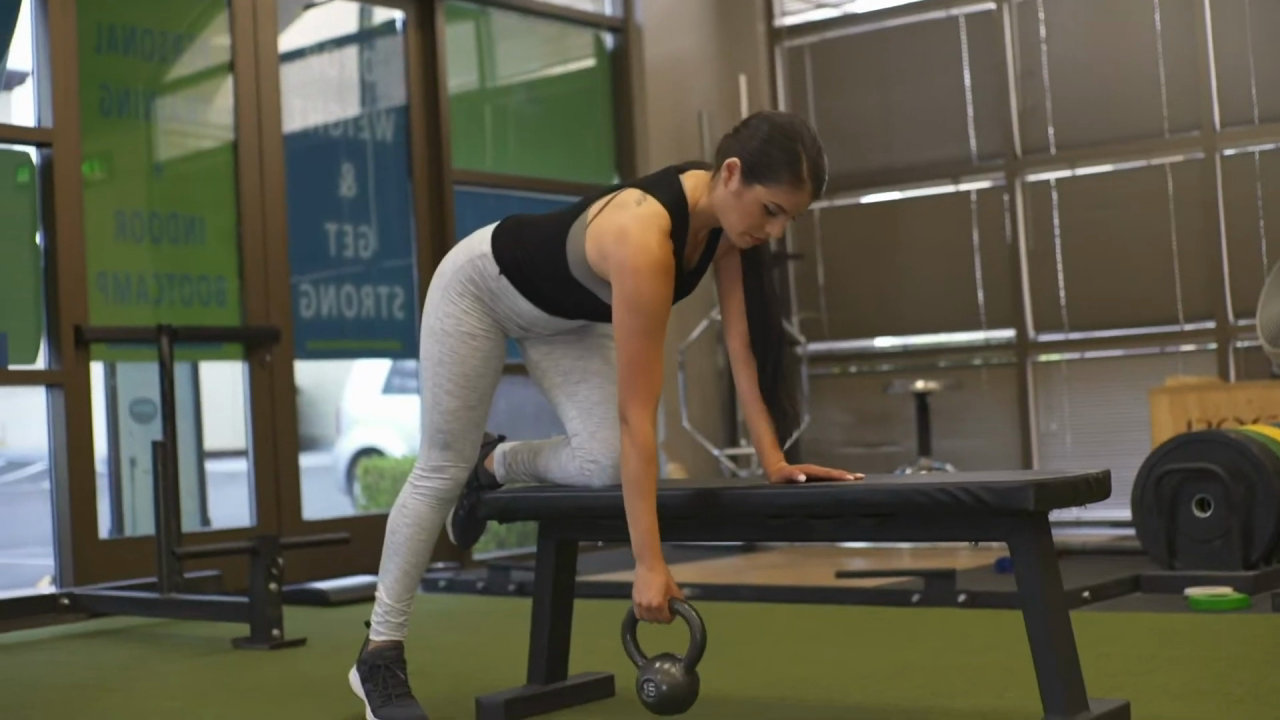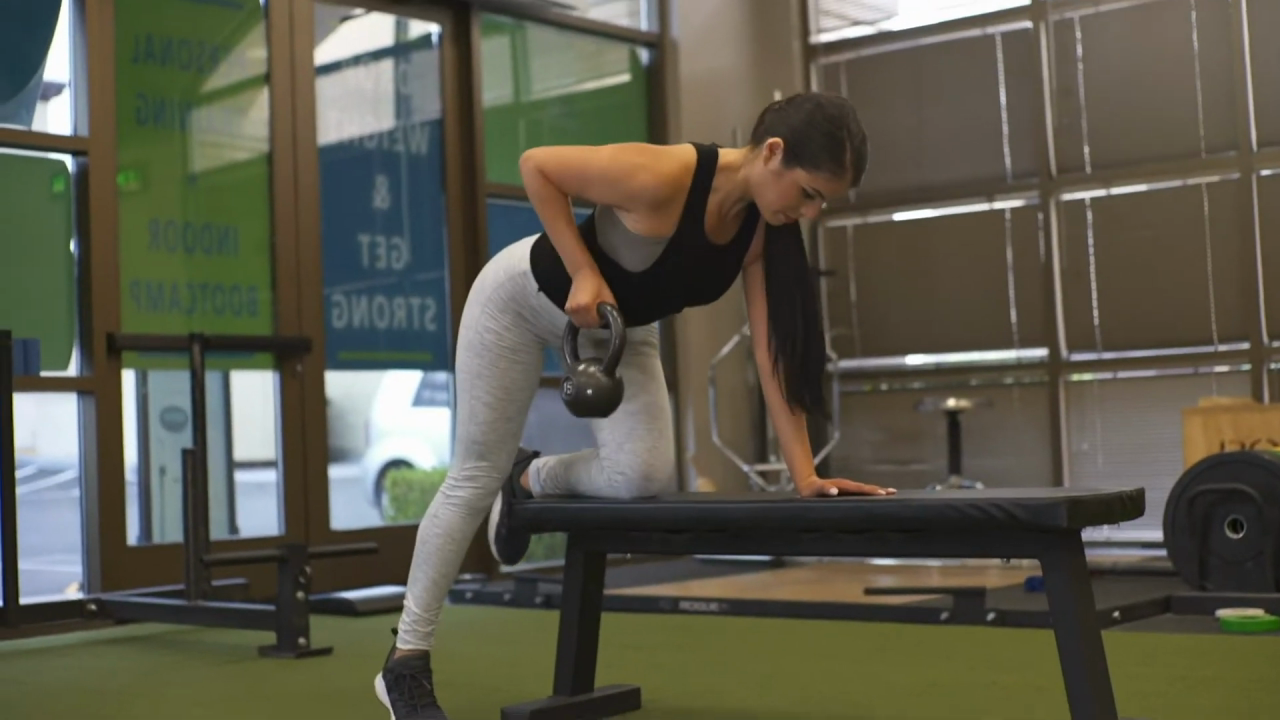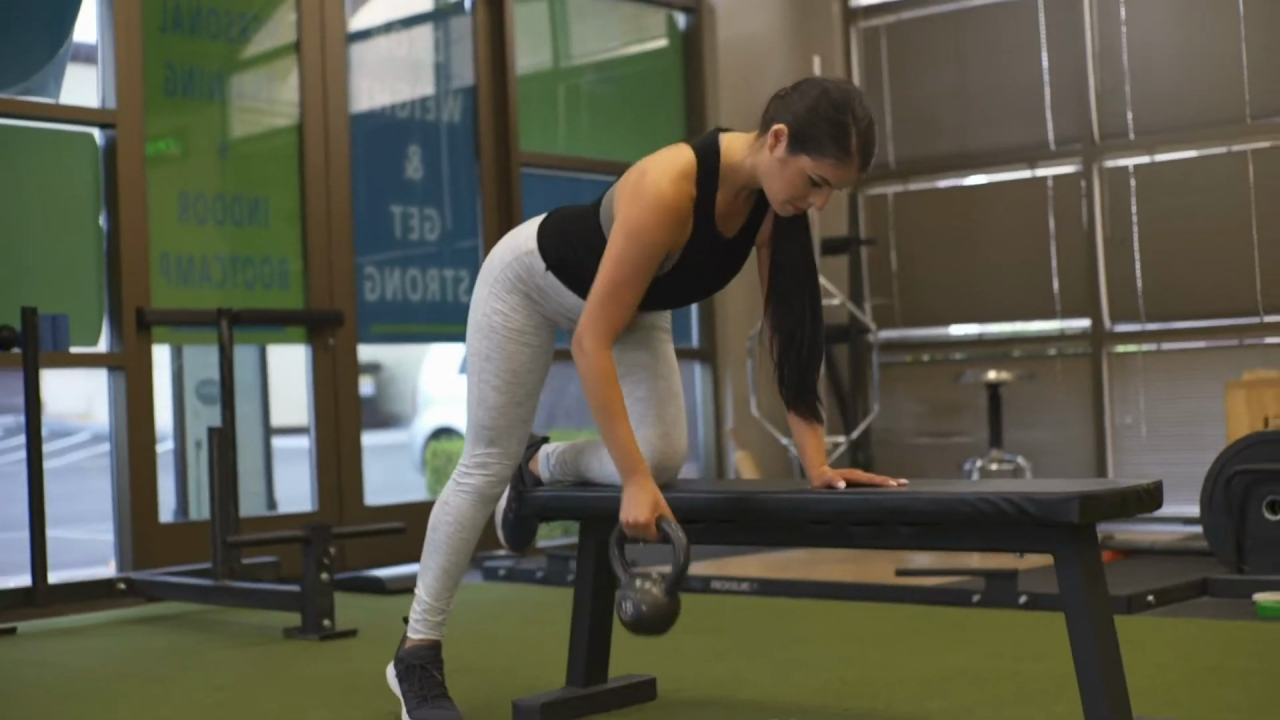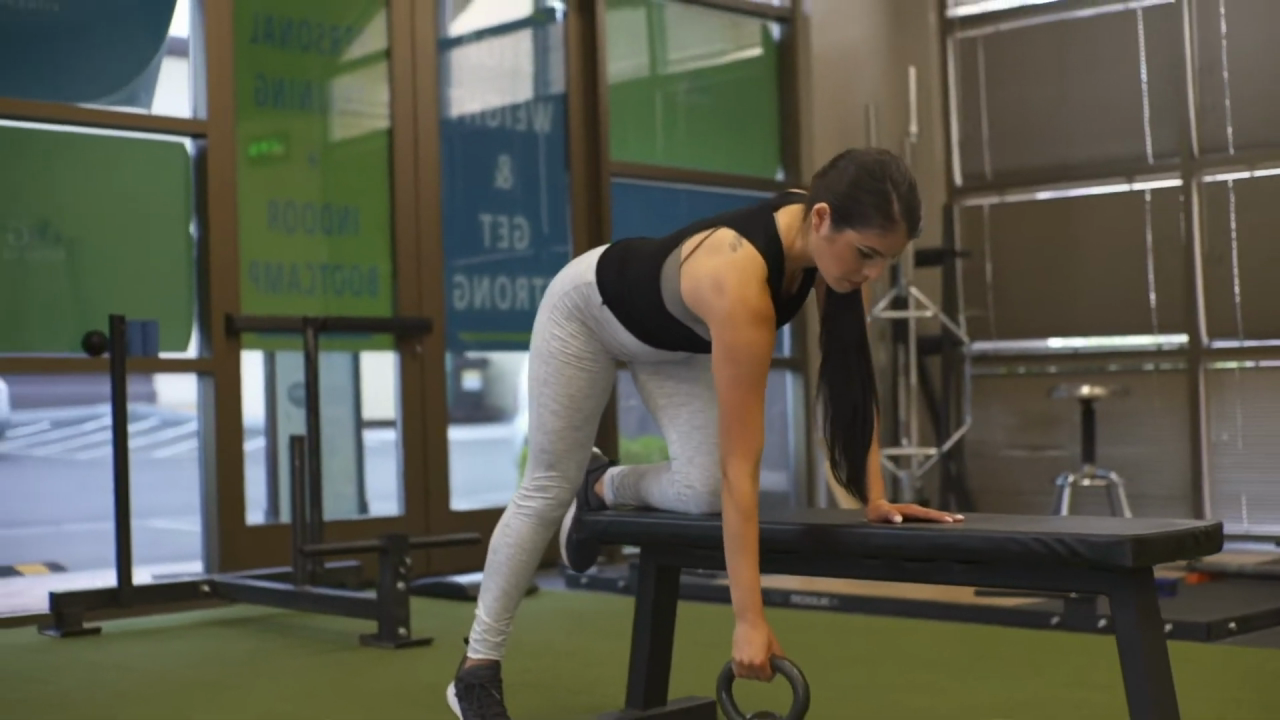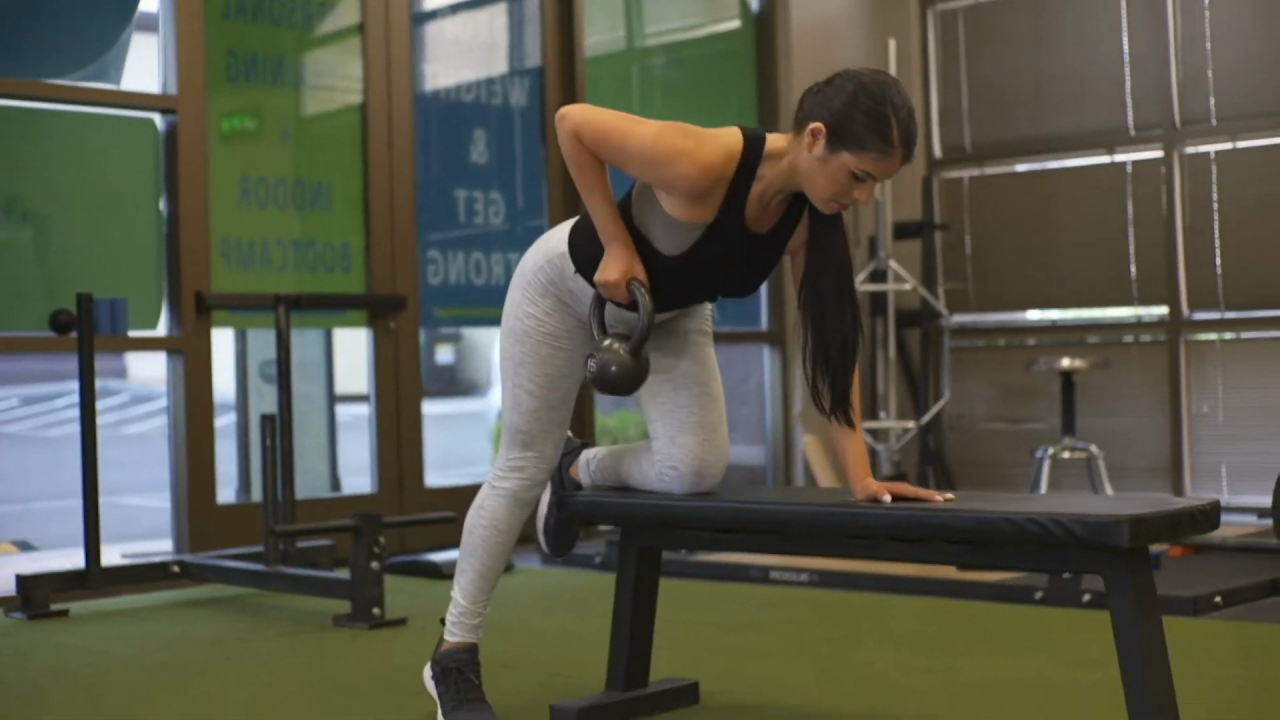
dt=1s
person 1, frame 1
left shoulder: (731, 217)
right shoulder: (643, 239)
left elbow: (746, 348)
right elbow: (636, 414)
left wrist: (775, 461)
right wrist: (649, 562)
left hip: (568, 314)
right hip: (481, 286)
left knee: (609, 467)
right knee: (443, 468)
left ankle: (495, 463)
right ankle: (379, 652)
person 1, frame 2
left shoulder: (764, 222)
right shoulder: (662, 176)
left elbow: (774, 349)
right elbow: (536, 165)
left wrist: (804, 474)
right wrist: (584, 272)
left hip: (617, 323)
right hip: (523, 297)
left knee: (644, 477)
right knee: (477, 477)
left ankle: (532, 480)
right ankle: (405, 660)
person 1, frame 3
left shoulder: (781, 197)
right shoulder: (668, 189)
left elbow: (790, 331)
right elbow: (591, 340)
left wrist: (817, 464)
right wrist: (632, 484)
left hip: (630, 301)
right hip: (533, 281)
left knee: (661, 460)
right knee: (487, 465)
left ankle: (541, 466)
right ankle: (417, 651)
person 1, frame 4
left shoulder: (830, 237)
right shoulder: (738, 283)
left elbow: (849, 375)
right elbow: (740, 464)
left wrist: (875, 498)
right wrist: (749, 618)
left hip: (679, 338)
right hip: (590, 311)
left knee: (705, 494)
right knee: (547, 491)
left ankle: (604, 487)
right ankle: (476, 671)
person 1, frame 5
left shoulder: (812, 206)
right shoulder: (705, 162)
left elbow: (829, 339)
right elbow: (571, 123)
left wrist: (860, 475)
right wrist: (617, 246)
left hip: (668, 307)
right hip: (570, 284)
left knee: (696, 471)
right knee: (522, 470)
left ankle: (580, 470)
right ankle: (453, 654)
